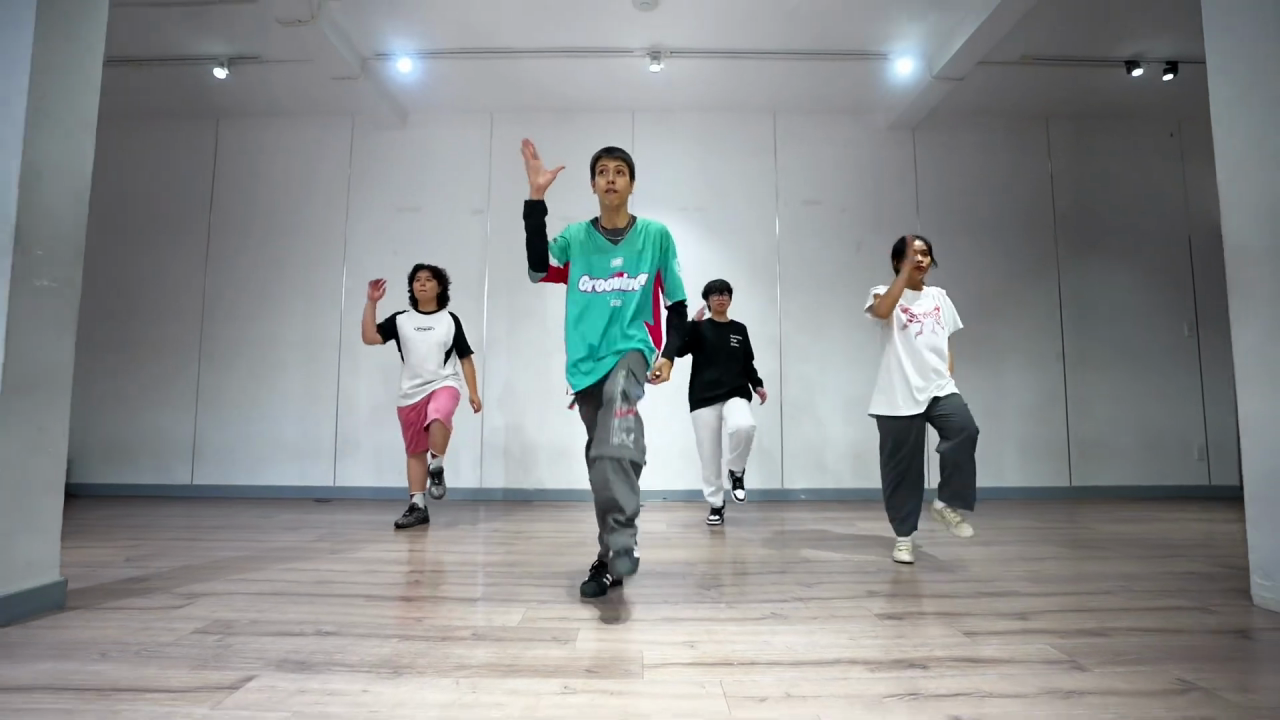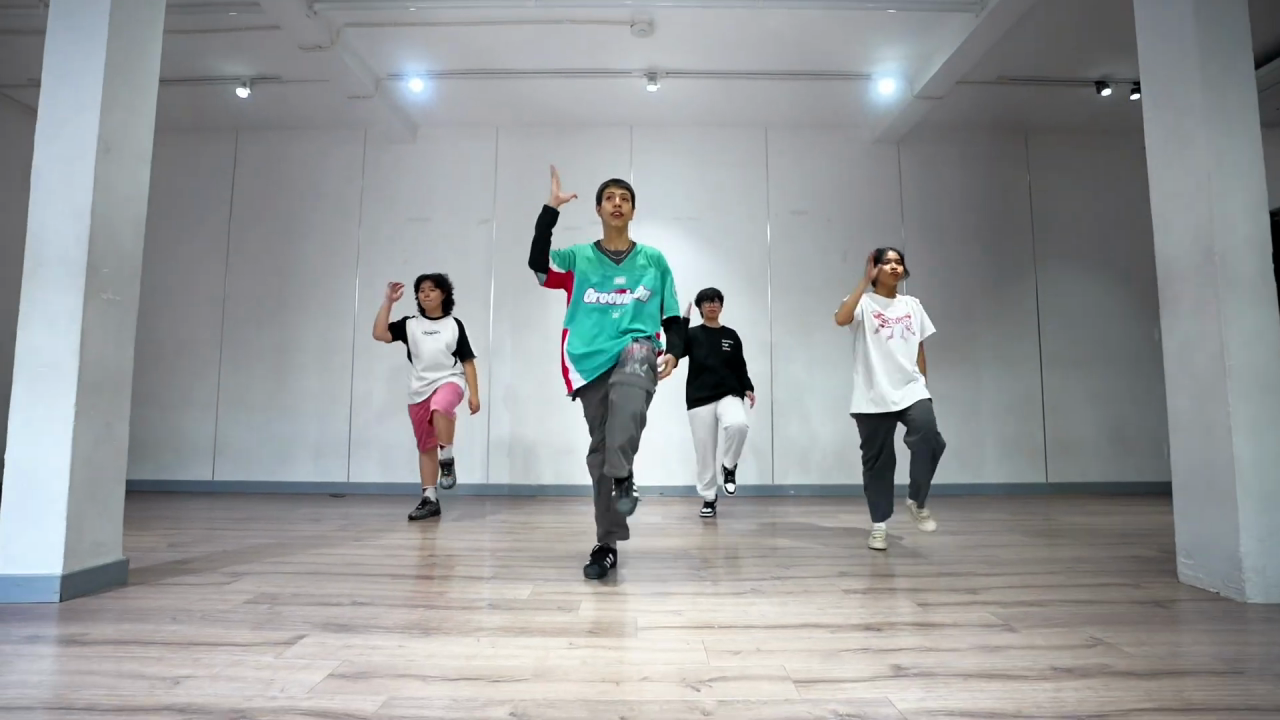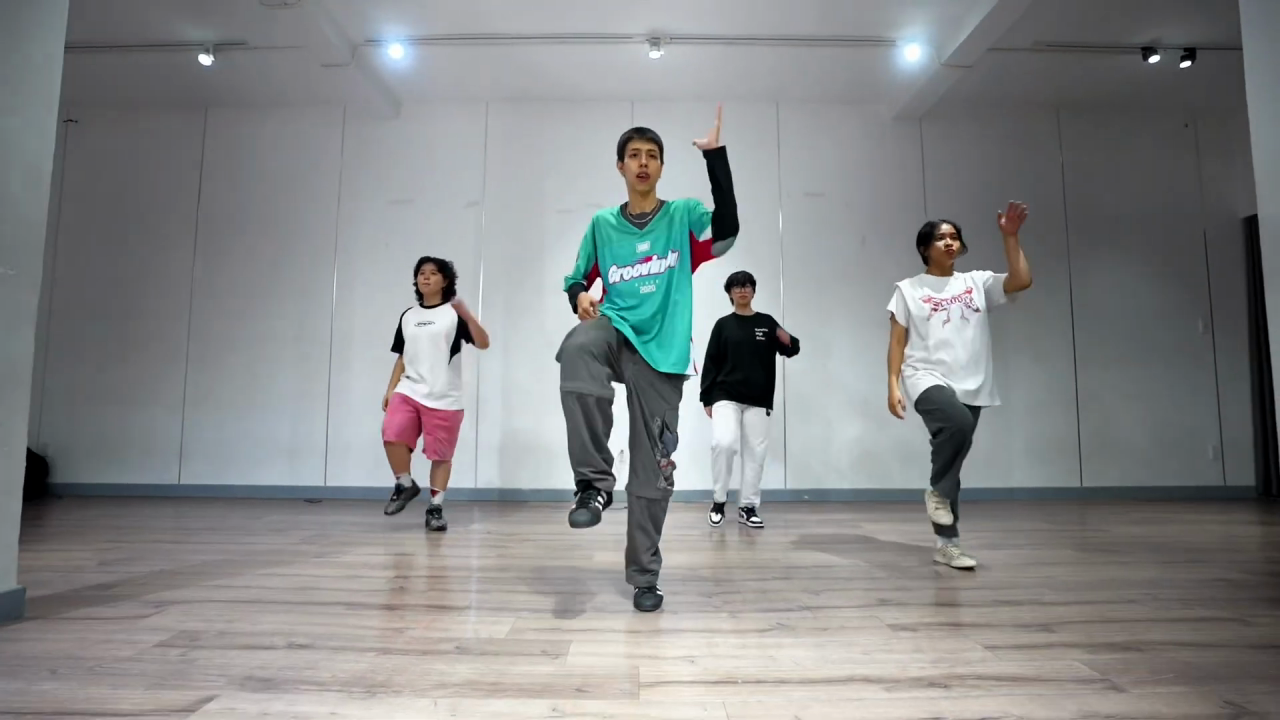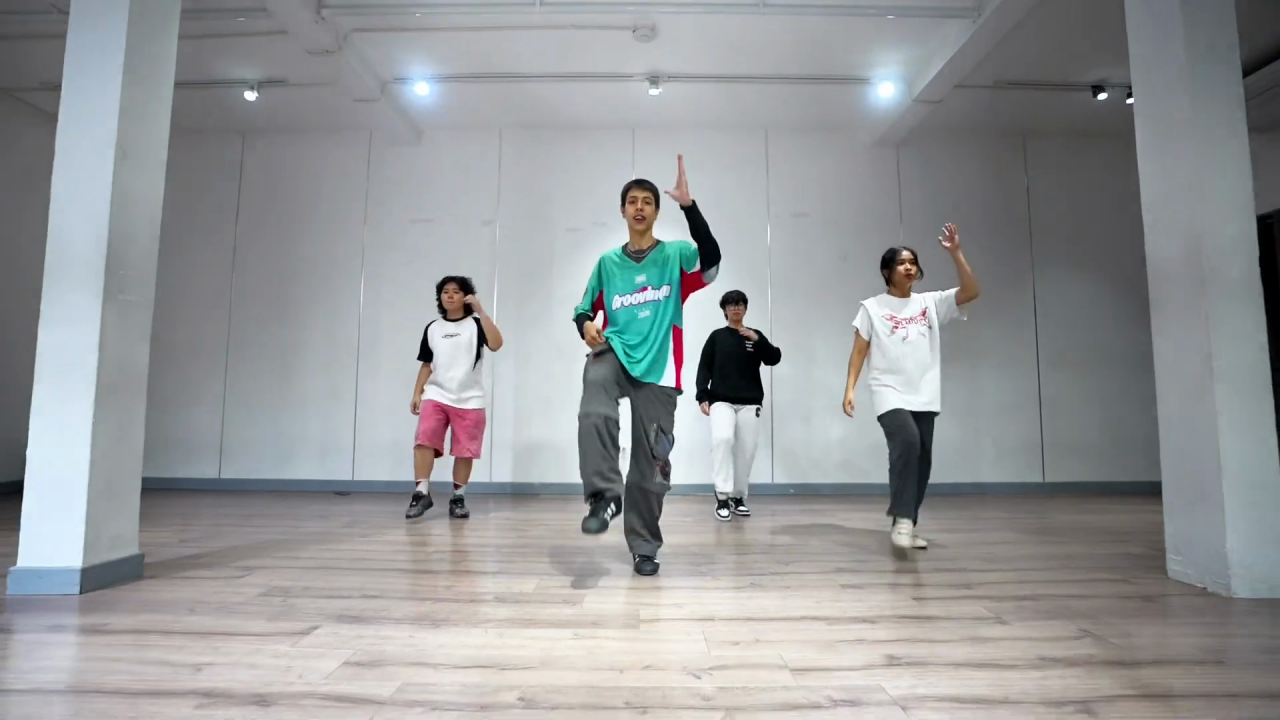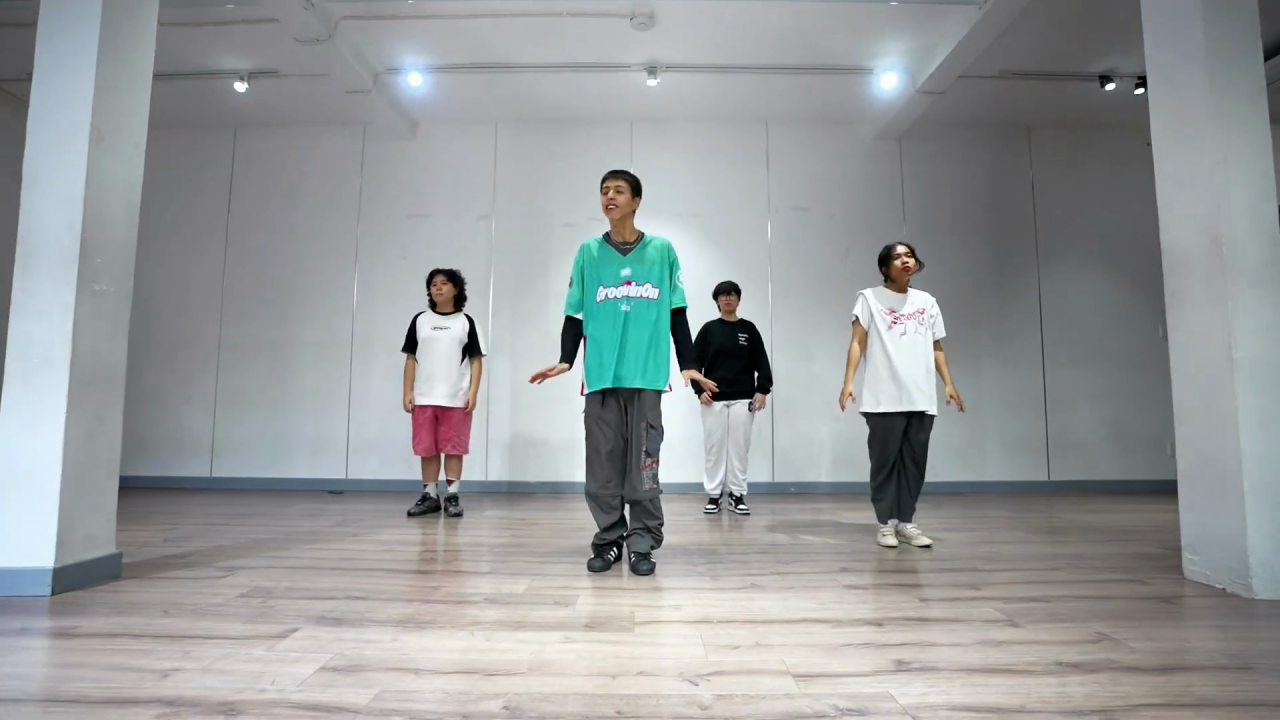
dt=1s
person 1, frame 1
left shoulder: (656, 235)
right shoulder: (575, 235)
left elbow: (677, 301)
right elbow: (537, 269)
left wrist: (669, 354)
right wrist: (535, 197)
left hip: (630, 351)
right hip: (585, 364)
left knee: (614, 444)
right knee: (602, 454)
left ankle: (620, 540)
right ankle: (610, 554)
person 1, frame 2
left shoulder: (654, 259)
right shoulder: (579, 257)
left elbow: (672, 314)
right elbow: (538, 267)
left wrist: (673, 349)
right wrist: (551, 208)
left hip: (637, 347)
right hip: (591, 363)
left knee: (628, 385)
right knee: (602, 451)
left ankle: (623, 478)
right ankle: (607, 543)
person 1, frame 3
left shoulder: (684, 214)
right shoulder: (602, 224)
left elbow: (725, 235)
right elbow: (575, 278)
left wrist: (716, 155)
right wrist: (580, 295)
left hip: (662, 348)
right hip: (614, 328)
left knee: (653, 462)
right knee: (577, 352)
left ankle: (644, 574)
right ankle: (594, 480)
person 1, frame 4
left shoulder: (676, 253)
right shoulder: (607, 261)
left elbow: (712, 259)
right elbow: (584, 307)
left wrist: (688, 204)
right wrist: (587, 325)
left hip: (658, 367)
right hip: (615, 354)
left knee: (653, 458)
right knee: (594, 412)
left ankle: (644, 547)
right ankle: (602, 496)
person 1, frame 5
left shoulder: (662, 250)
right shoulder: (588, 251)
left elbow: (677, 312)
right elbow: (574, 312)
left wrist: (688, 364)
right wrist: (565, 360)
left hip: (646, 372)
right hip: (601, 372)
left knee: (643, 459)
right knee: (603, 460)
left ankle: (642, 543)
right ankle: (608, 539)
person 2, frame 1
left shoulder: (939, 296)
right shoulder: (884, 291)
right elbow: (882, 311)
left wrist: (951, 380)
right wrist: (904, 274)
left hip: (939, 388)
right hip: (899, 395)
left knee: (965, 431)
right knee: (901, 466)
left ankle: (949, 502)
right ankle: (903, 535)
person 2, frame 2
left shoulder: (913, 305)
right shoulder: (863, 301)
right elbow: (841, 318)
left wrist: (924, 386)
right wrist: (864, 282)
left hip: (911, 389)
right hip: (873, 396)
left knee: (928, 438)
right knee: (878, 460)
left ankle: (917, 501)
right ankle: (878, 524)
person 2, frame 3
left shoulder: (977, 282)
right shoulder: (908, 289)
left elbow: (1022, 282)
right elbow: (897, 343)
left wrist: (1010, 238)
right wrist: (893, 386)
left hip: (970, 385)
right hip: (926, 378)
right knee: (956, 423)
left ankle: (946, 540)
right ankle: (938, 491)
person 2, frame 4
left shoulder: (932, 302)
right shoulder: (872, 307)
left elbow: (972, 292)
right elbow: (859, 351)
left wrist: (956, 253)
right wrist: (849, 389)
left hip: (924, 396)
right hip: (889, 392)
left knee: (921, 459)
right knee: (906, 444)
left ankle: (908, 520)
right ankle: (902, 520)
person 2, frame 5
left shoulder: (927, 301)
right shoulder: (869, 298)
left elbow: (937, 347)
right elbow: (858, 342)
left wrist: (949, 384)
right wrist: (848, 381)
left hip: (922, 398)
right hip: (884, 397)
left knee: (914, 460)
right knee: (885, 459)
left ankle: (906, 522)
right ankle: (886, 522)
person 3, frame 1
left shoulder: (450, 320)
right shoulder: (400, 319)
left elbow: (466, 357)
right elbow: (370, 338)
left wrist: (473, 392)
right wrist: (371, 302)
left hip: (444, 385)
right hip: (411, 393)
left knee: (437, 419)
right knee: (415, 450)
left ankle: (437, 467)
right ankle: (417, 506)
person 3, frame 2
left shoulder: (455, 325)
right shoulder: (409, 324)
left elbow: (468, 361)
right elbow: (379, 334)
left wrist: (474, 393)
right wrist: (388, 302)
left hip: (448, 382)
right hip: (419, 392)
left knee: (440, 409)
right knee: (426, 446)
left ankle: (447, 460)
right ankle: (429, 499)
person 3, frame 3
left shoulder: (454, 314)
right shoulder: (407, 316)
left elbow: (483, 343)
right elbow: (401, 358)
left wrist: (467, 314)
right wrist: (390, 389)
left hip: (444, 398)
right hip: (410, 392)
left knee: (440, 454)
right knee: (392, 437)
left ankle: (435, 508)
right ankle: (405, 485)
person 3, frame 4
left shoulder: (475, 324)
right shoulder: (432, 328)
left elbow: (496, 344)
right elbow: (426, 365)
left wrist: (480, 311)
right wrist: (417, 394)
left hip: (469, 400)
right hip: (436, 396)
left knee: (465, 451)
right knee: (424, 441)
left ankle: (458, 499)
right ankle: (421, 493)
person 3, frame 5
left shoulder: (466, 322)
right shoulder: (420, 320)
left elbow: (476, 360)
right elbow: (411, 358)
left wrist: (473, 392)
right wrist: (408, 391)
left hip: (456, 398)
right hip: (424, 397)
left knee: (454, 448)
right knee: (426, 448)
left ankle: (452, 497)
right ankle: (429, 496)
person 4, frame 1
left shoulder: (740, 329)
right shoulder: (700, 328)
left elbow: (747, 363)
right elbow: (678, 350)
left wrist: (757, 385)
right wrist: (694, 323)
left hip: (735, 395)
right hip: (704, 398)
left knee: (744, 426)
right knee: (709, 456)
left ankle: (736, 472)
right ankle: (716, 505)
person 4, frame 2
left shoulder: (731, 335)
right shoulder: (692, 334)
left elbow: (740, 366)
left wrist: (747, 390)
right wrist: (683, 322)
left hip: (729, 396)
right hip: (700, 399)
left knee: (738, 425)
right knee: (704, 452)
left ankle: (729, 468)
right ankle: (708, 498)
person 4, frame 3
left shoulder: (767, 322)
right shoulder: (723, 325)
left elbow: (790, 348)
right elbow: (711, 363)
left wrist: (788, 343)
right wrist: (706, 398)
left hip: (759, 401)
right hip: (726, 397)
left knee: (755, 456)
right knee: (723, 445)
left ankle: (748, 507)
right ankle: (718, 501)
person 4, frame 4
left shoulder: (755, 335)
right shoulder: (716, 337)
left elbow: (774, 358)
right elbow: (704, 368)
left wrist: (757, 341)
right wrist: (702, 397)
left hip: (750, 402)
right hip: (721, 401)
left knee: (746, 451)
right knee: (722, 441)
left ankle: (738, 497)
right ankle: (722, 497)
person 4, frame 5
left shoulder: (749, 329)
right shoulder: (709, 329)
left elbow: (761, 361)
right elbow: (695, 360)
left wrist: (763, 389)
right wrist: (699, 388)
left hip: (743, 398)
right hip: (714, 397)
left knee: (740, 447)
right knee: (714, 446)
left ankle: (737, 496)
right ankle: (714, 495)
